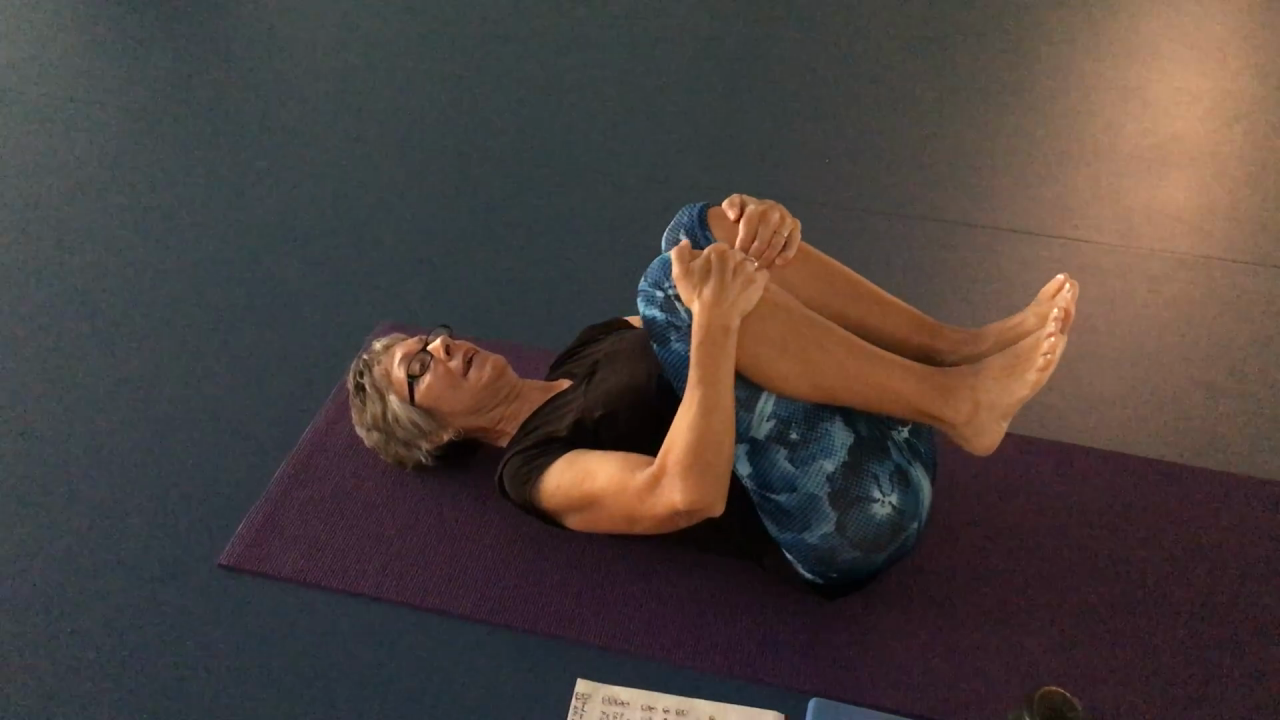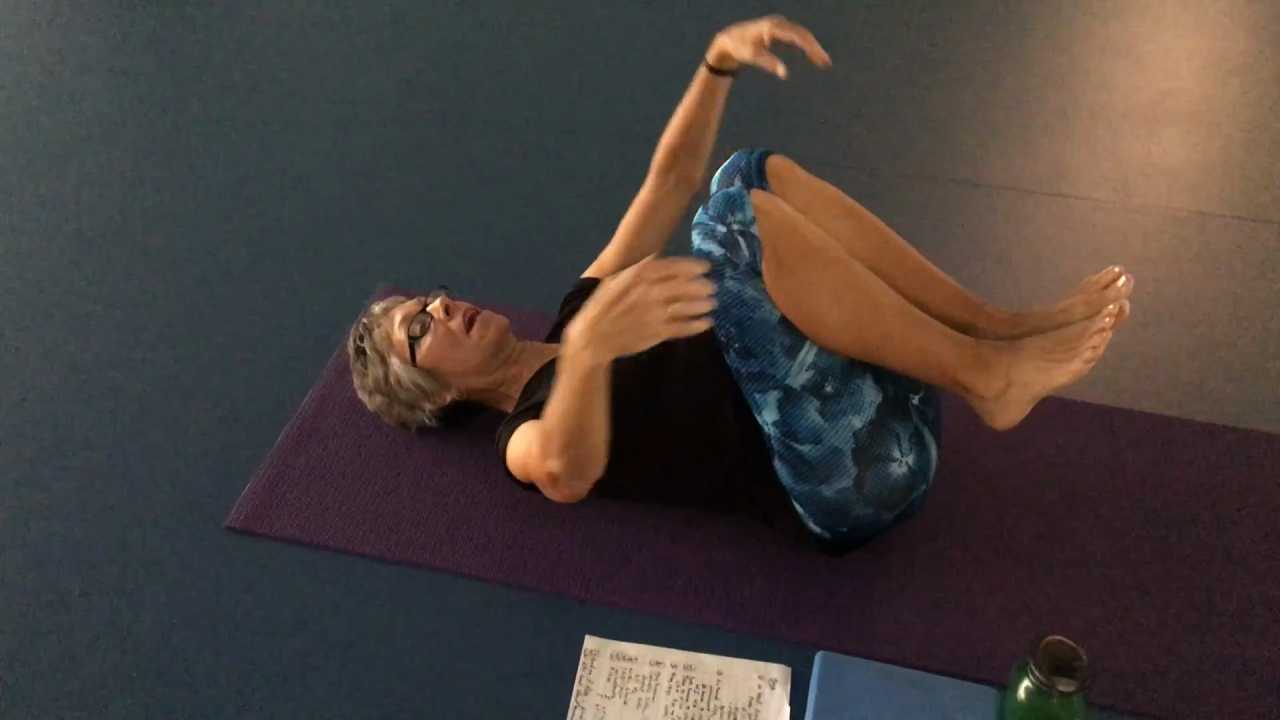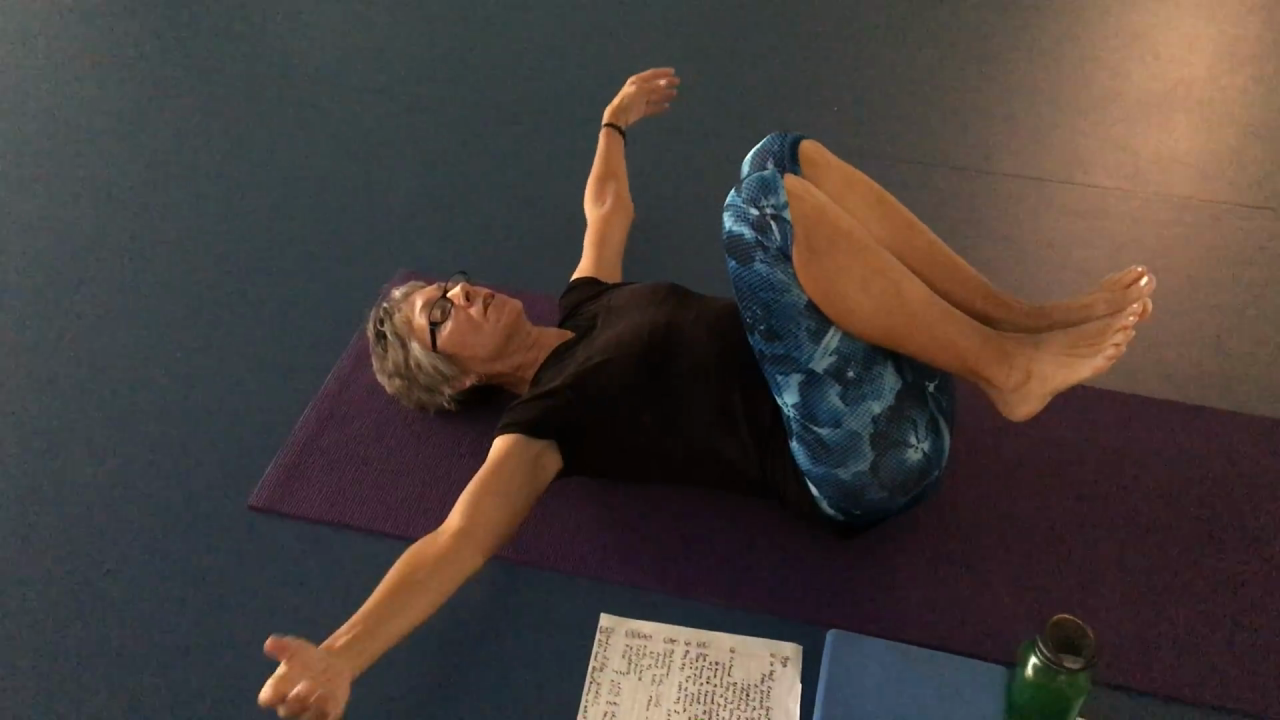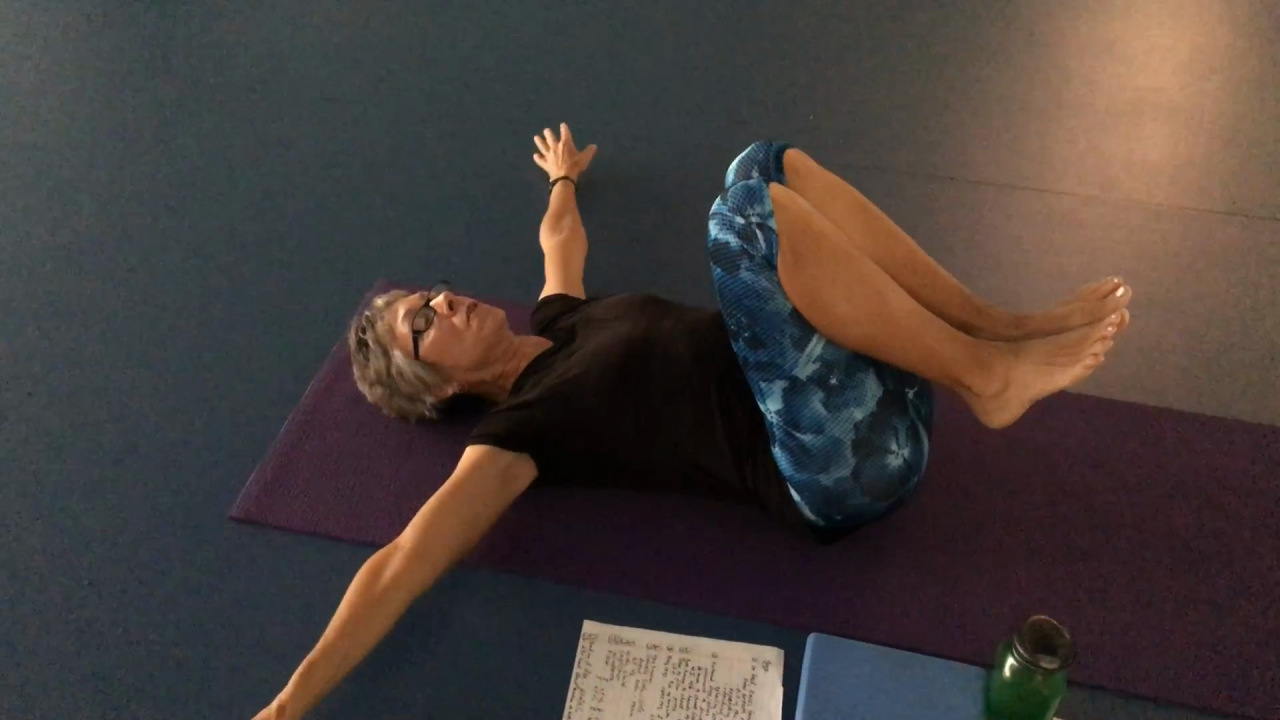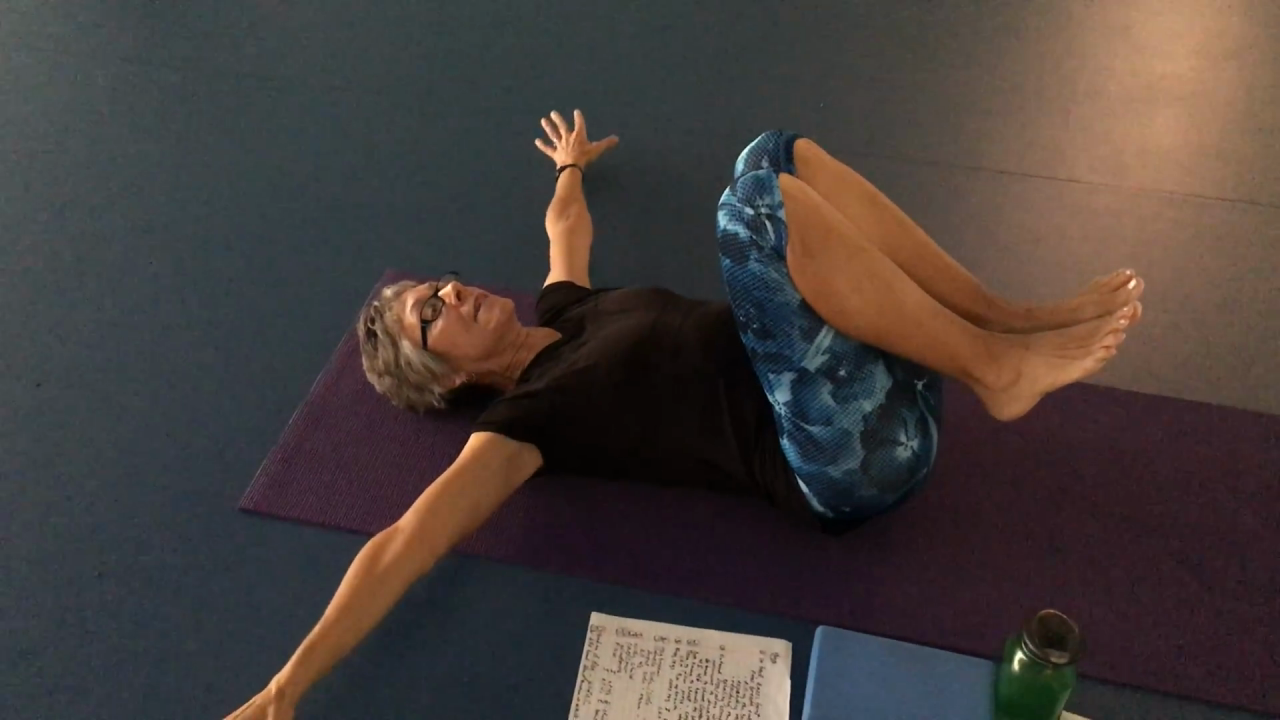
dt=1s
person 1, frame 1
left shoulder: (593, 344)
right shoulder: (535, 472)
left elbow: (743, 302)
right elbow: (690, 496)
left wrist: (762, 223)
right wrist: (714, 320)
left hip: (880, 444)
right hip: (847, 522)
left knee: (705, 232)
right knee: (674, 288)
left ankle: (958, 348)
right ankle: (956, 402)
person 1, frame 2
left shoulder: (581, 304)
right shoulder: (528, 437)
left elbow: (669, 184)
right elbow: (572, 467)
left wrist: (721, 59)
right wrist: (586, 346)
left hip: (884, 417)
right hip: (850, 480)
left knee: (752, 178)
right knee: (735, 222)
left ankle: (998, 329)
right ankle: (988, 379)
person 1, frame 3
left shoulder: (583, 308)
right shoulder: (539, 423)
left elbow: (608, 208)
right elbow: (455, 543)
left wrist: (617, 119)
left hip: (890, 401)
right hip: (858, 462)
left knee: (784, 160)
right knee: (765, 208)
left ankle: (1021, 320)
right ankle: (1006, 369)
person 1, frame 4
left shoulder: (558, 318)
right shoulder: (517, 432)
left elbow: (561, 237)
right elbow: (402, 565)
left hip: (872, 408)
right hip: (838, 467)
left knee: (765, 168)
right knee: (751, 215)
left ankle: (1001, 328)
right ankle: (988, 377)
person 1, frame 5
left shoulder: (564, 309)
right shoulder: (522, 421)
left elbow: (566, 223)
right elbow: (403, 548)
left hip: (882, 404)
right hip: (848, 461)
left knee: (777, 157)
right knee: (758, 210)
left ankle: (1012, 319)
right ankle: (1000, 369)
